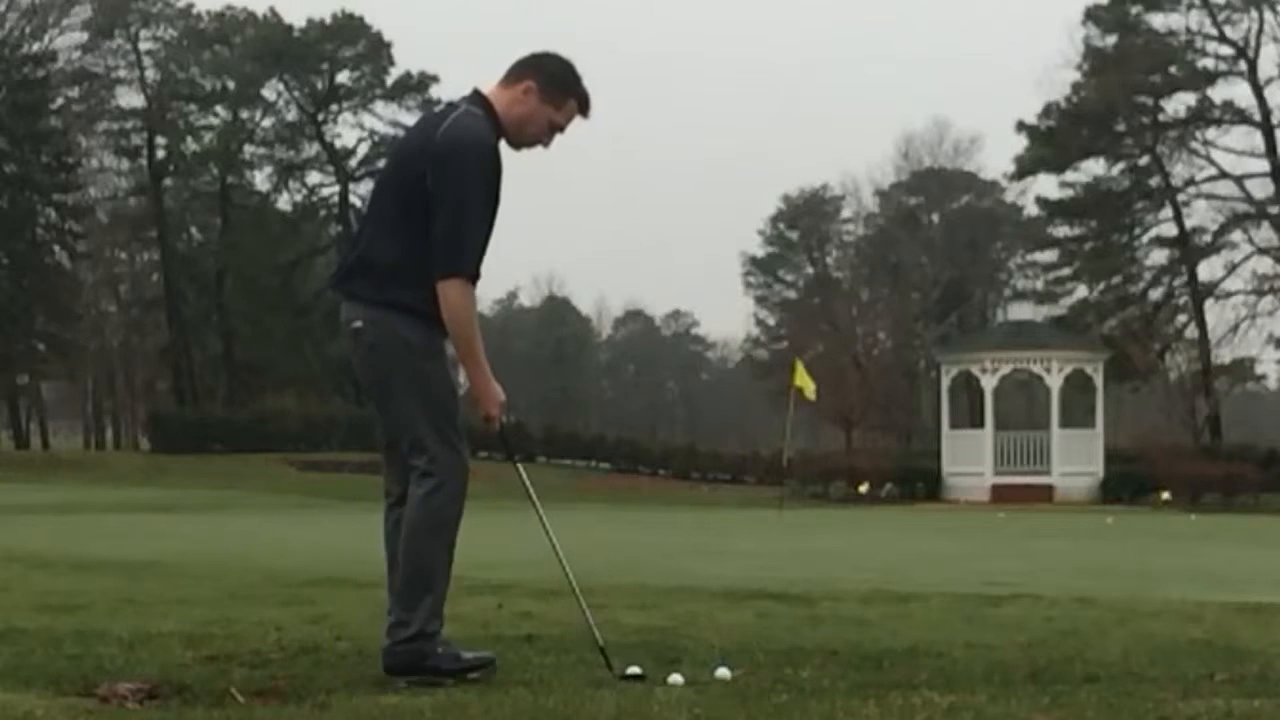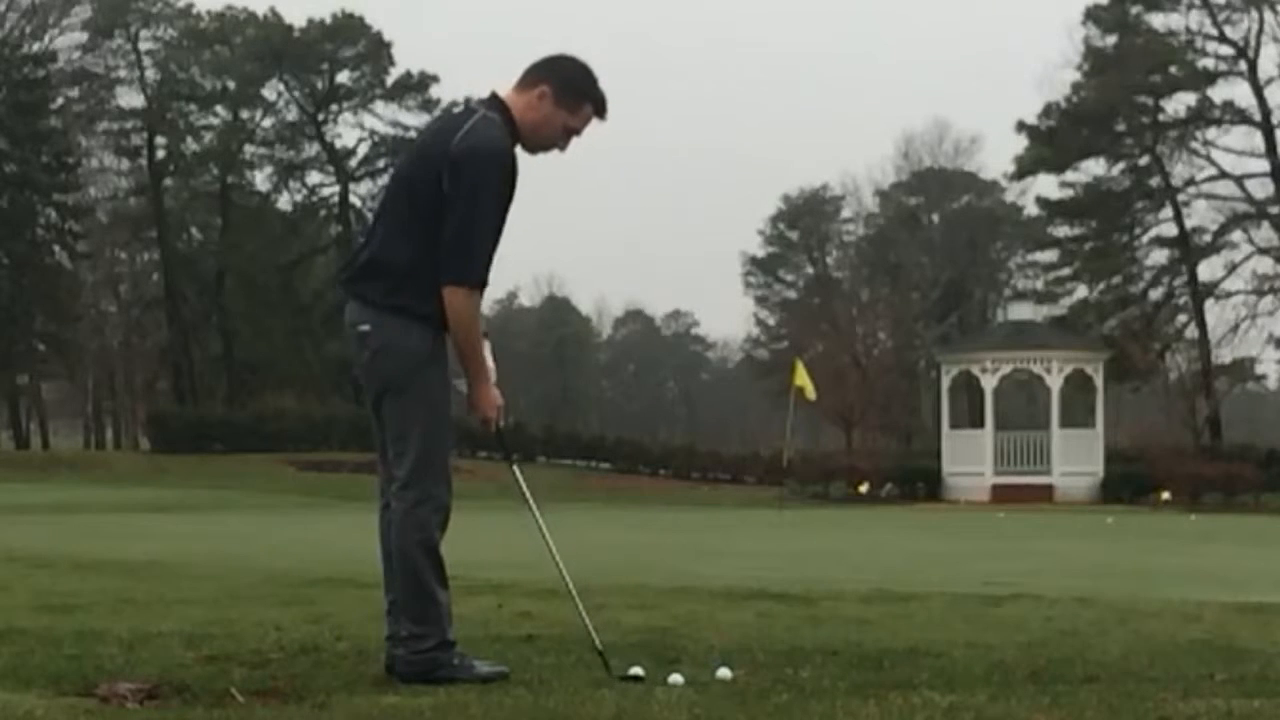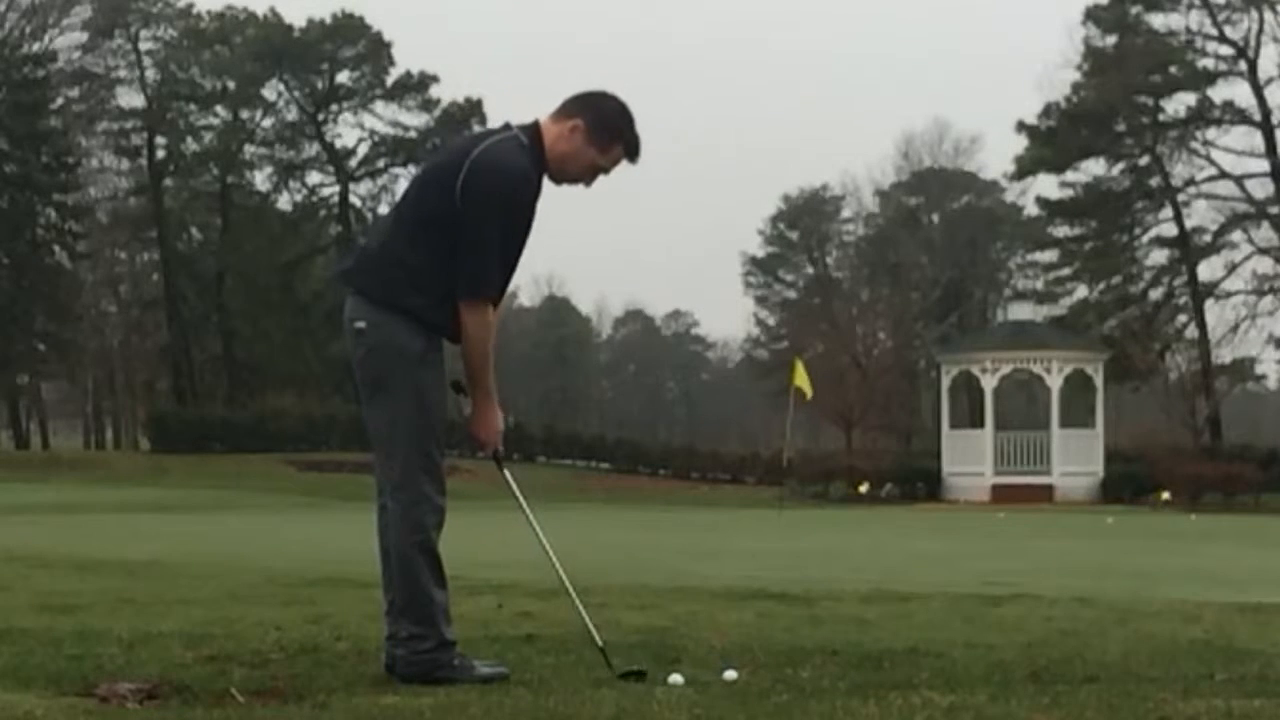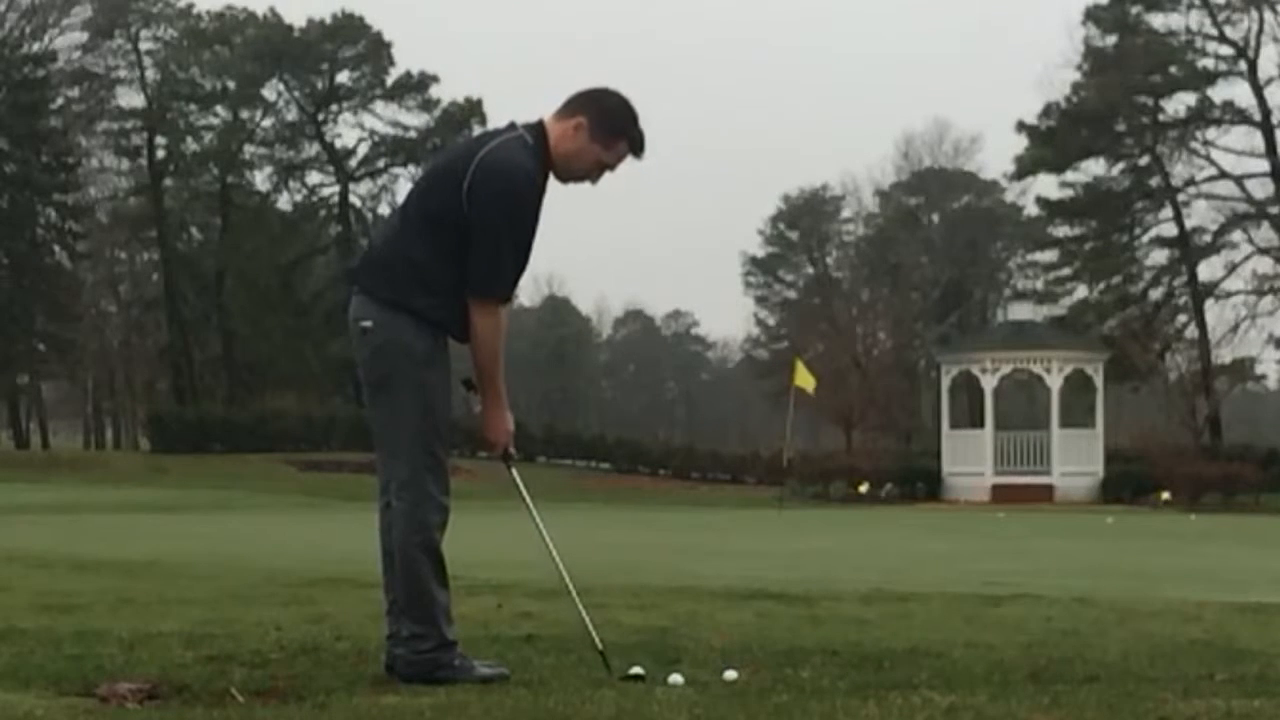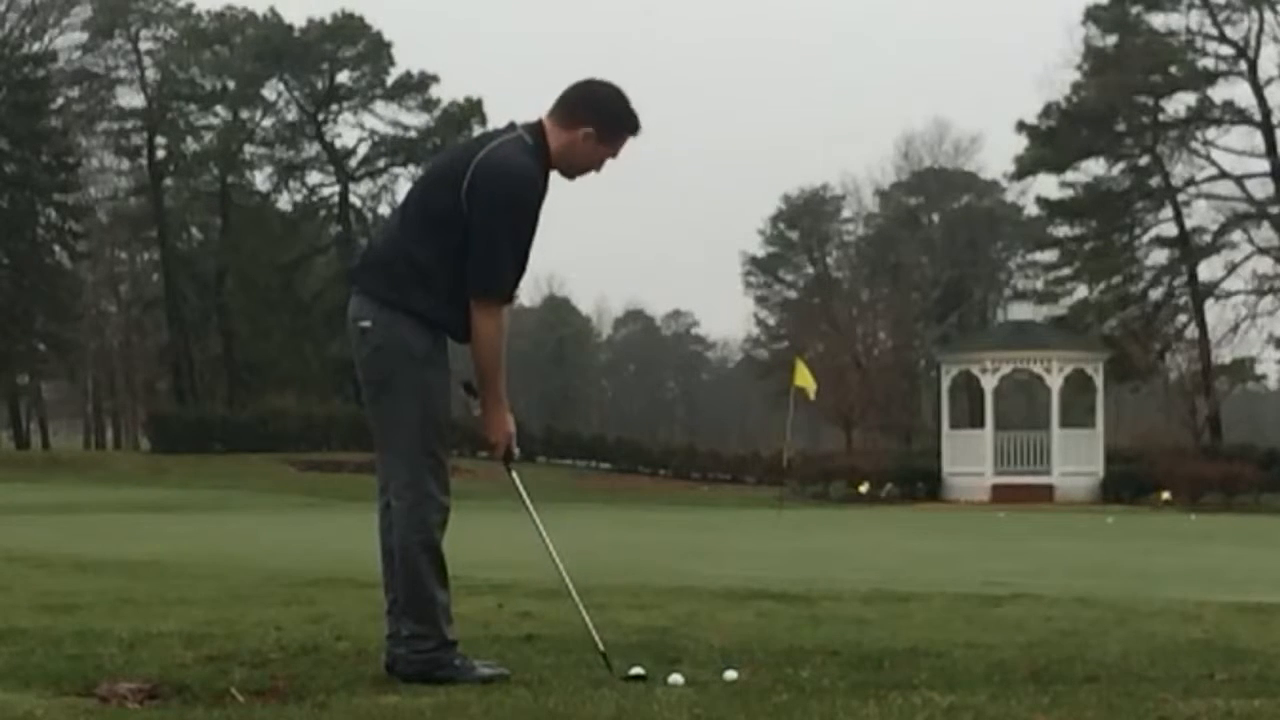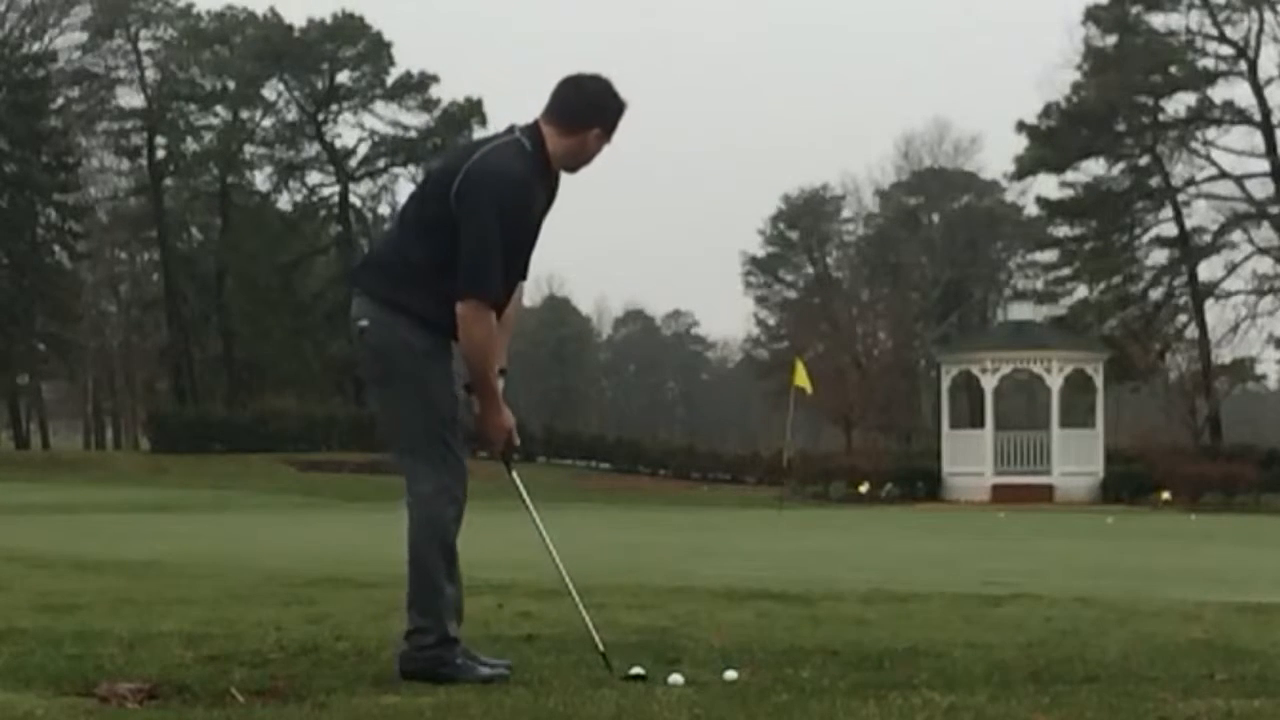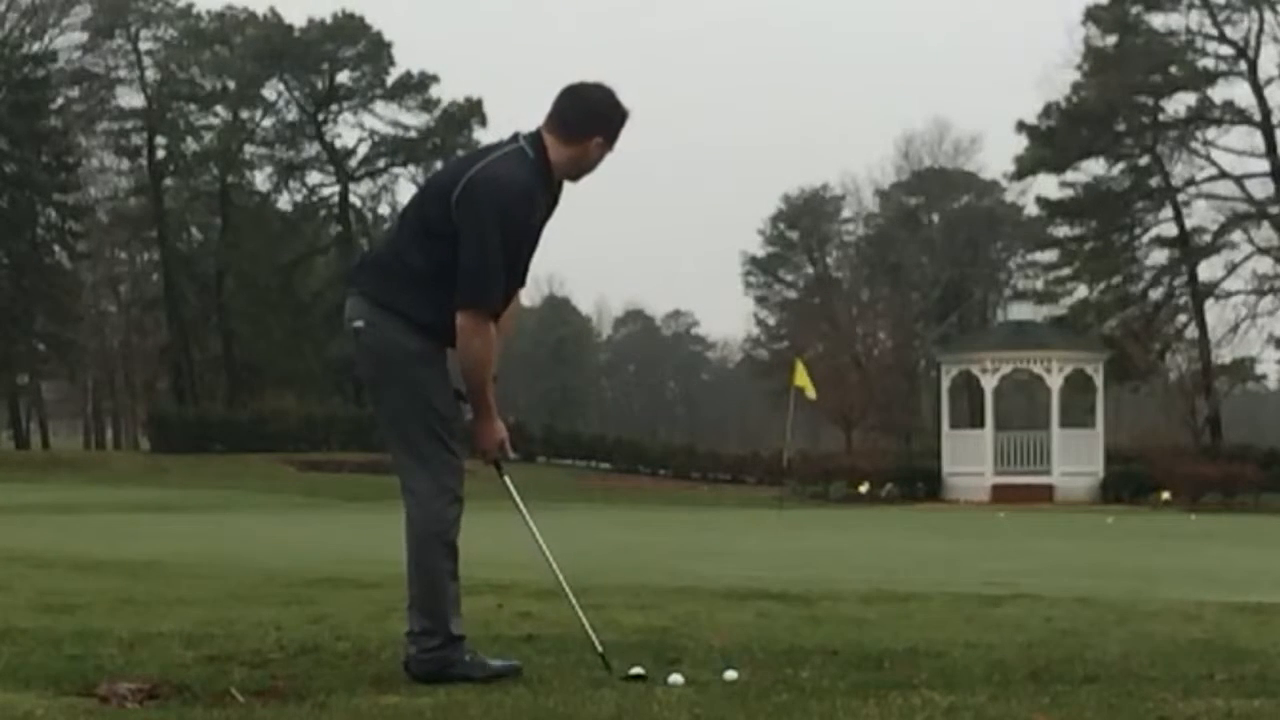
dt=0.7s
person 1, frame 1
left shoulder: (453, 126)
right shoulder: (470, 144)
right elbow: (452, 273)
left wrist: (463, 362)
right wrist: (480, 375)
left hip: (384, 315)
right hip: (396, 320)
left knee: (414, 481)
right knee: (440, 471)
left ankle: (412, 635)
right ankle: (413, 636)
person 1, frame 2
left shoulder: (468, 130)
right shoulder: (486, 151)
right elbow: (459, 280)
left wrist: (474, 355)
right wrist: (478, 379)
left hip: (386, 317)
right hip: (400, 325)
left knee: (407, 487)
right knee: (421, 490)
left ankle: (412, 641)
right ankle: (423, 648)
person 1, frame 3
left shoulder: (505, 158)
right shoulder: (505, 173)
left elbow: (479, 290)
right elbow: (475, 299)
left wrist: (481, 392)
right wrist: (485, 402)
left hip: (392, 317)
right hip: (396, 322)
left knee: (408, 490)
right knee: (415, 491)
left ankle: (413, 642)
right ankle: (423, 649)
person 1, frame 4
left shoulder: (509, 158)
right shoulder: (511, 173)
left elbow: (484, 292)
right elbow: (486, 300)
left wrist: (491, 393)
right wrist: (495, 404)
left hip: (395, 317)
right hip: (401, 321)
left knee: (409, 490)
right knee: (419, 492)
left ankle: (412, 641)
right ankle: (425, 649)
person 1, frame 5
left shoulder: (511, 160)
right shoulder: (511, 175)
left elbow: (488, 294)
right elbow: (486, 302)
left wrist: (493, 394)
right wrist: (495, 405)
left hip: (393, 317)
right hip: (400, 321)
left knee: (410, 489)
right knee: (420, 492)
left ankle: (411, 641)
right ankle: (426, 648)
person 1, frame 6
left shoulder: (534, 174)
right shoulder: (499, 176)
left elbow: (509, 282)
right elbow: (473, 302)
left wrist: (495, 375)
right wrist: (491, 402)
left hip: (417, 322)
right hip: (396, 319)
left knee: (440, 482)
right knee: (440, 481)
left ankle: (436, 638)
right ankle: (430, 644)
person 1, frame 7
left shoulder: (533, 179)
right shoulder: (503, 187)
left elbow: (504, 293)
right elbow: (473, 315)
left wrist: (485, 391)
right wrist: (485, 412)
left hip: (409, 322)
right hip: (391, 321)
left knee: (436, 482)
right knee: (435, 484)
left ankle: (434, 639)
right ankle: (435, 647)
